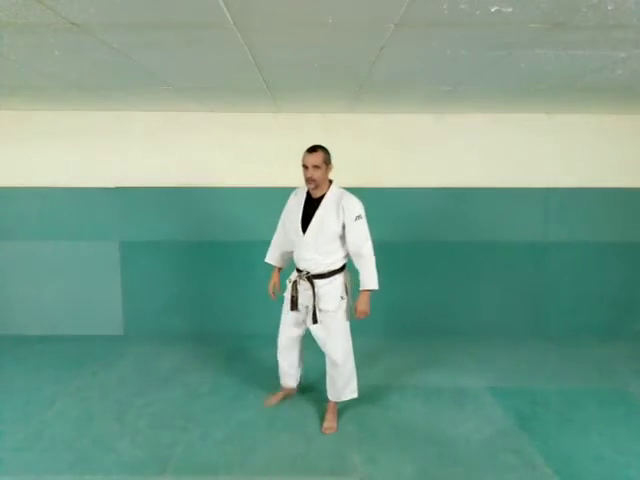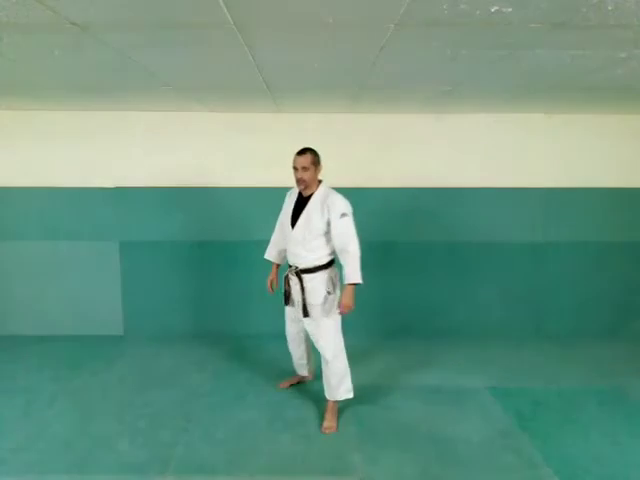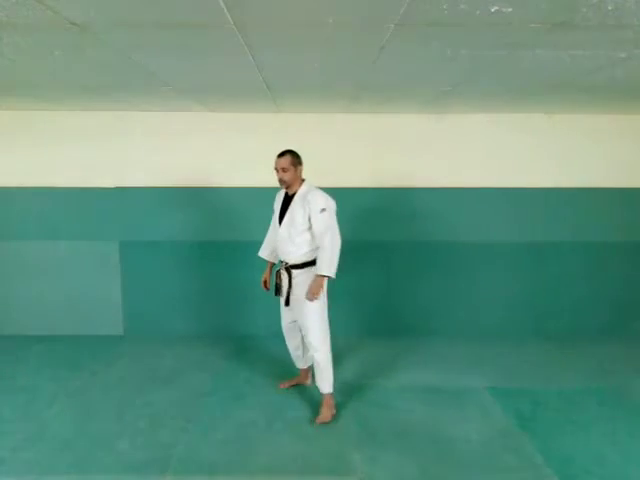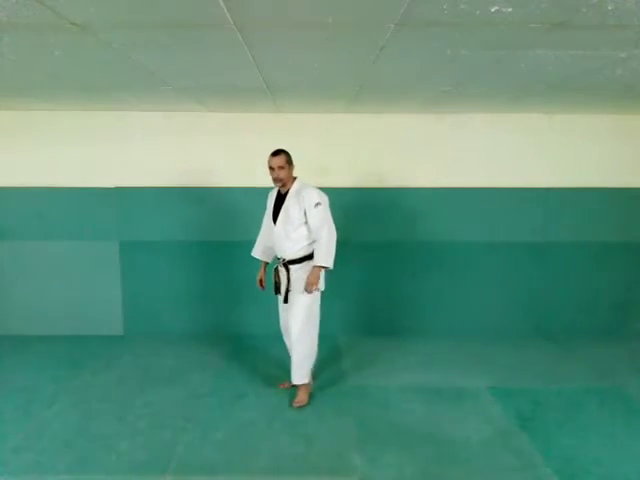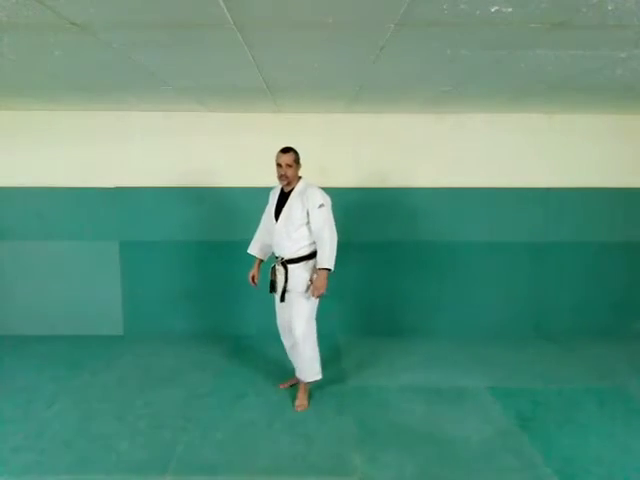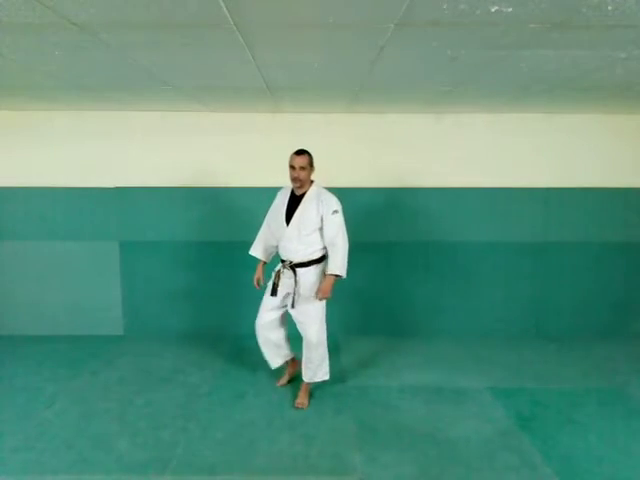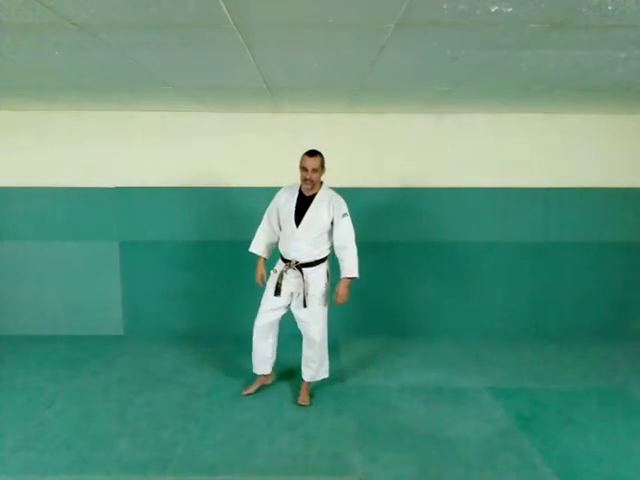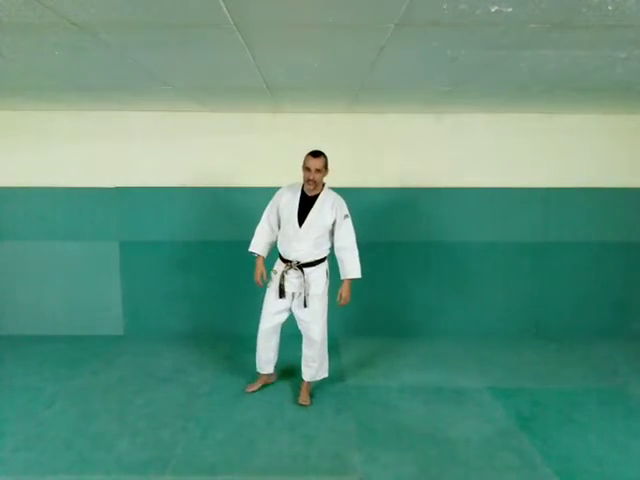
dt=0.3s
person 1, frame 1
left shoulder: (347, 204)
right shoulder: (296, 198)
left elbow: (362, 250)
right elbow: (283, 236)
left wrist: (365, 294)
right wrist: (276, 273)
left hip: (330, 286)
right hip: (299, 282)
left knee: (336, 350)
right knee: (287, 339)
left ankle: (332, 407)
right ankle: (288, 386)
person 1, frame 2
left shoulder: (334, 202)
right shoulder: (291, 197)
left elbow: (349, 247)
right elbow: (282, 234)
left wrist: (349, 289)
right wrist: (274, 269)
left hip: (320, 281)
right hip: (293, 279)
left knee: (329, 343)
right knee: (294, 333)
left ankle: (332, 406)
right ankle: (303, 373)
person 1, frame 3
left shoulder: (317, 200)
right shoulder: (281, 197)
left elbow: (329, 241)
left wrist: (320, 279)
right wrist: (269, 267)
left hip: (308, 275)
right hip: (286, 274)
left knee: (315, 334)
right knee: (291, 327)
left ankle: (328, 400)
right ankle: (304, 374)
person 1, frame 4
left shoulder: (310, 195)
right shoulder: (273, 196)
left elbow: (325, 234)
right elbow: (268, 233)
left wrist: (317, 270)
right wrist: (263, 266)
left hip: (306, 271)
right hip: (284, 271)
left knee: (300, 328)
right knee: (288, 327)
left ankle: (303, 385)
right ankle: (302, 376)
person 1, frame 5
left shoulder: (313, 195)
right shoulder: (275, 194)
left elbow: (326, 236)
right elbow: (267, 230)
left wrist: (322, 274)
right wrist: (257, 264)
left hip: (304, 271)
right hip: (281, 270)
left knee: (301, 329)
right knee: (285, 327)
left ankle: (305, 385)
right ankle: (300, 374)
person 1, frame 6
left shoulder: (326, 200)
right shoulder: (282, 196)
left elbow: (337, 242)
right elbow: (270, 231)
left wrist: (331, 278)
right wrist: (260, 265)
left hip: (311, 275)
right hip: (283, 272)
left knee: (312, 332)
right knee: (265, 322)
left ankle: (306, 384)
right ankle: (290, 362)
person 1, frame 7
left shoulder: (334, 202)
right shoulder: (285, 195)
left elbow: (346, 243)
right elbow: (269, 228)
left wrist: (345, 281)
right wrist: (261, 261)
left hip: (314, 275)
right hip: (284, 271)
left knee: (314, 332)
right knee: (264, 322)
left ankle: (307, 383)
right ankle: (264, 375)
person 1, frame 8
left shoulder: (335, 203)
right shoulder: (285, 194)
left elbow: (346, 244)
right elbow: (267, 227)
left wrist: (347, 282)
right wrist: (260, 260)
left hip: (314, 275)
right hip: (283, 271)
left knee: (314, 331)
right knee: (268, 325)
left ankle: (307, 383)
right ankle: (266, 373)
